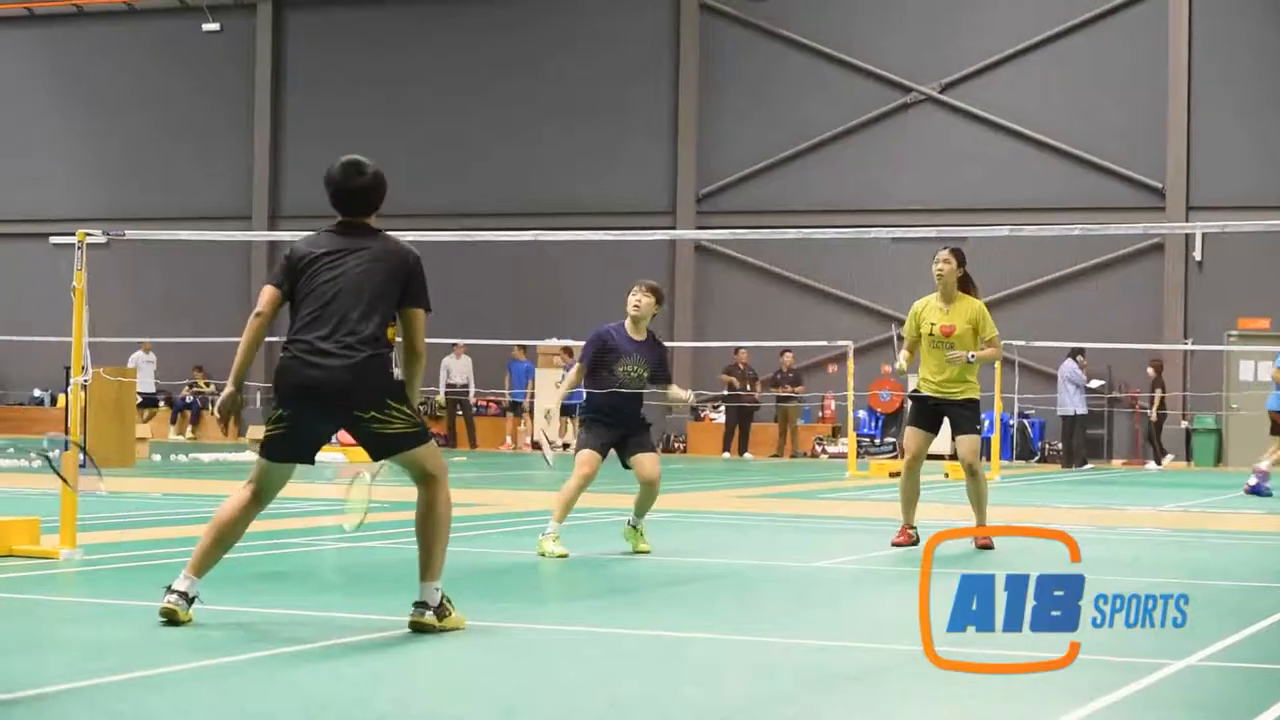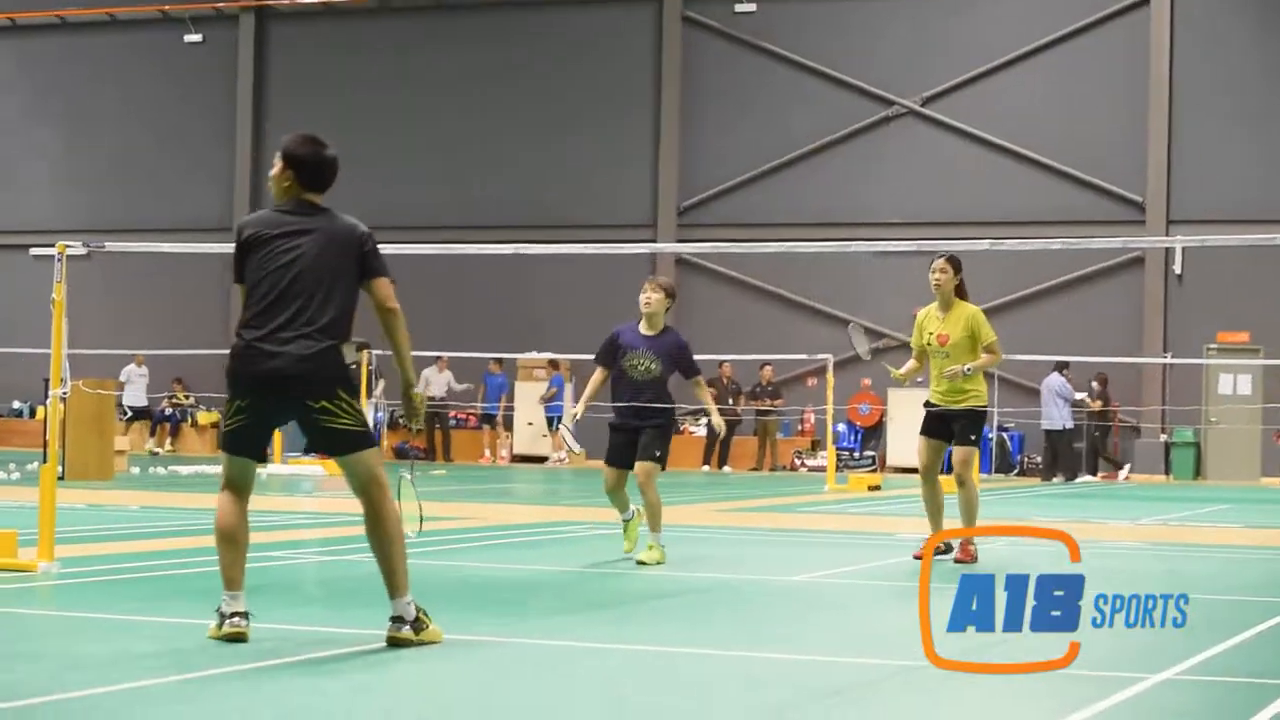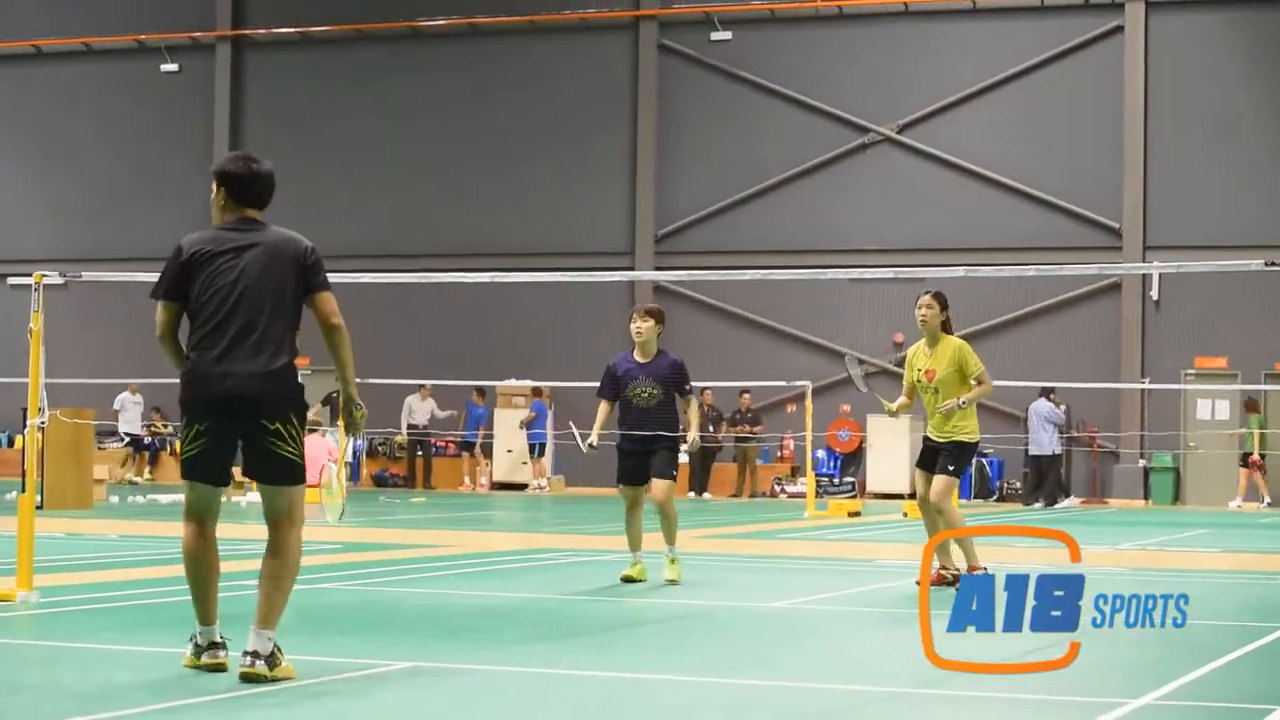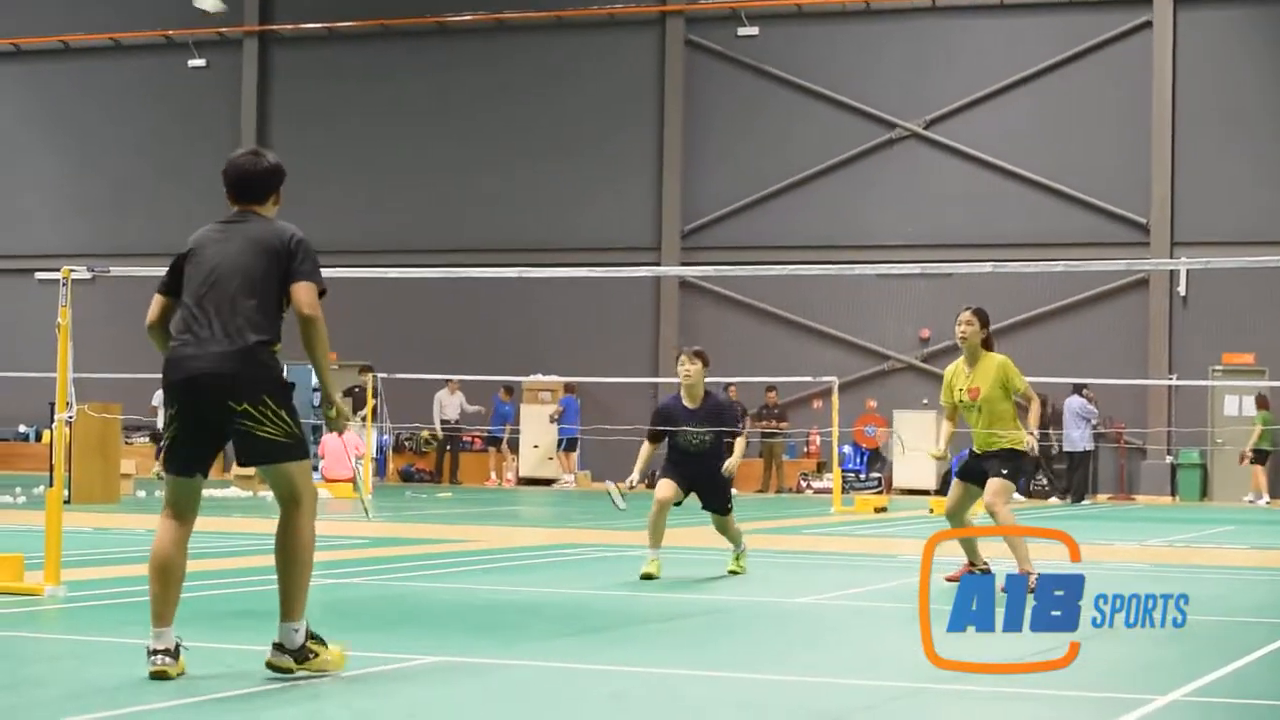
dt=0.4s
person 1, frame 1
left shoulder: (303, 249)
right shoulder: (403, 258)
left elbow: (262, 315)
right elbow: (415, 343)
left wrist: (234, 384)
right wrist: (408, 400)
left hip: (296, 382)
right hip: (364, 383)
left knee: (258, 490)
right knee: (433, 475)
left ankle: (182, 590)
right ankle: (430, 602)
person 1, frame 2
left shoulder: (252, 228)
right shoulder: (353, 235)
left elbow: (249, 303)
right elbow: (389, 308)
right wrist: (408, 380)
left hip: (253, 370)
right hip: (321, 374)
left knee: (234, 486)
right knee: (374, 488)
left ankle: (233, 611)
right ankle: (405, 615)
person 1, frame 3
left shoulder: (190, 249)
right shoulder: (296, 248)
left elbow: (164, 330)
right elbow: (333, 322)
right wrist: (350, 393)
left hip: (206, 393)
right hip: (273, 392)
left knee: (199, 516)
right knee: (285, 520)
left ankle: (209, 641)
right ankle: (261, 649)
person 1, frame 4
left shoulder: (198, 241)
right shoulder: (289, 239)
left elbow: (155, 320)
right elbow: (307, 312)
right wrist: (330, 389)
left hip: (184, 377)
right hip: (248, 375)
left knee: (177, 512)
right knee: (299, 499)
left ankle: (162, 647)
right ankle: (291, 640)
person 2, frame 1
left shoulder: (975, 308)
right shoulder: (920, 308)
left elbow: (996, 350)
right elbow: (909, 348)
left wrist: (970, 357)
right wrist: (902, 362)
left hip: (963, 396)
right hip: (927, 394)
left knee: (970, 463)
right knee: (910, 460)
left ankle: (982, 527)
right ankle: (908, 527)
person 2, frame 2
left shoulder: (971, 314)
right shoulder: (924, 316)
left elbow: (995, 354)
right elbow: (918, 358)
left wrist: (967, 369)
right wrist: (903, 371)
left hip: (969, 404)
right hip: (937, 403)
left knee: (961, 473)
right knee: (926, 472)
left ankle: (968, 542)
right ankle: (938, 537)
person 2, frame 3
left shoulder: (958, 348)
right shoulder: (913, 353)
left elbow: (985, 384)
right elbow: (908, 395)
left wrist: (961, 403)
right wrist: (896, 407)
left hip: (961, 436)
right hip: (934, 435)
left knee: (939, 501)
right knee: (924, 502)
left ankle: (974, 568)
right ankle: (946, 568)
person 2, frame 4
left shoulder: (1001, 364)
right shoulder: (951, 372)
left elbow: (1033, 401)
right elbow: (949, 418)
left wrist: (1030, 434)
right wrist: (942, 445)
left hip: (1010, 449)
right hip: (979, 450)
left knee: (993, 504)
right knee: (952, 510)
left ankle: (1028, 573)
right ankle: (977, 563)
person 3, frame 1
left shoulder: (657, 349)
right shoulder: (605, 335)
left elbow: (663, 386)
right elbow: (579, 370)
left wrist: (680, 395)
right wrist: (557, 400)
left hip: (633, 424)
right hip: (596, 419)
left knee: (651, 477)
right knee: (585, 472)
left ankle: (634, 527)
right ankle: (550, 536)
person 3, frame 2
left shoulder: (676, 343)
right shoulder: (620, 335)
left elbow: (696, 381)
right elbow: (602, 371)
left wrist: (713, 413)
right wrist: (582, 403)
left hip: (657, 422)
right hip: (623, 421)
left knee: (645, 479)
right knee: (612, 486)
left ankle: (656, 544)
right ankle: (629, 516)
person 3, frame 3
left shoulder: (673, 365)
right shoulder: (617, 366)
left elbow: (690, 399)
right elbow: (607, 403)
left wrist: (693, 429)
right wrist: (595, 432)
left hip: (664, 444)
right hip: (629, 445)
left knee: (662, 499)
right knee: (631, 503)
left ankle: (671, 557)
right ankle: (636, 563)
person 3, frame 4
left shoulder: (720, 406)
right shoulder: (666, 408)
left elbow: (740, 437)
right elbow: (651, 443)
left wrist: (735, 459)
right wrist: (636, 473)
left hip: (712, 473)
right hip: (678, 468)
left knee: (724, 525)
right knee: (662, 499)
left ankle: (739, 552)
right ankle: (652, 559)
